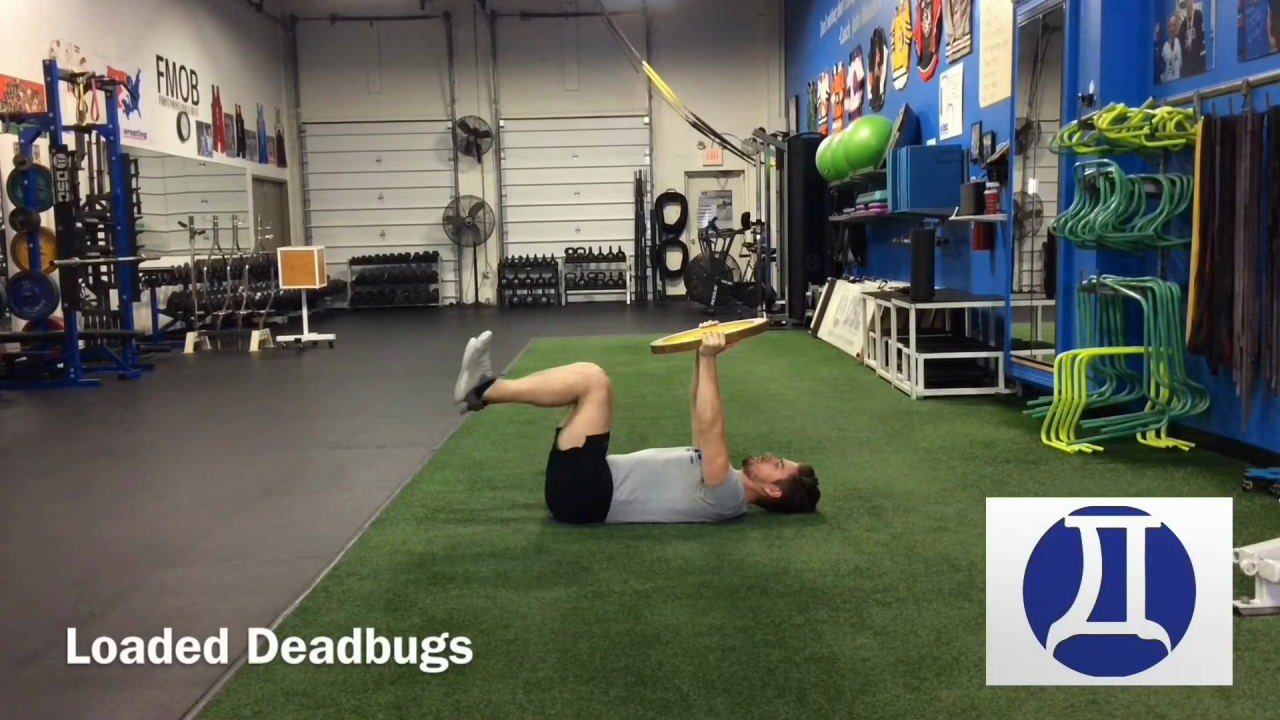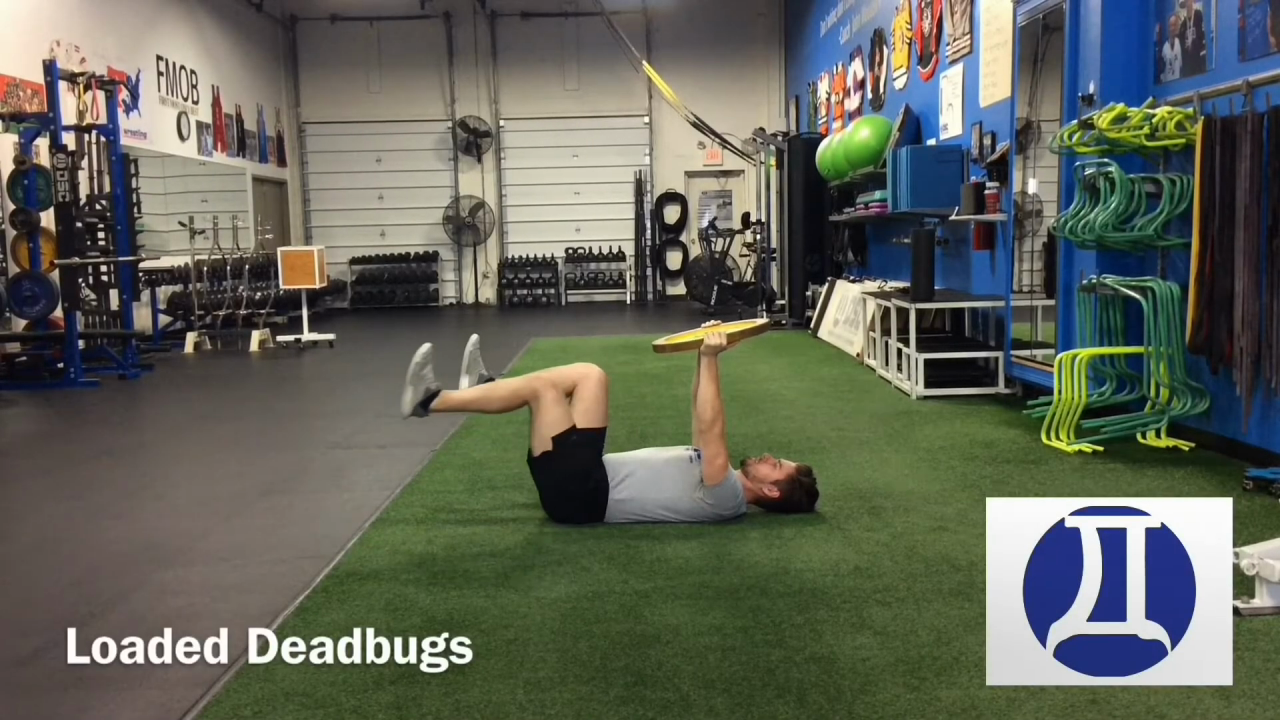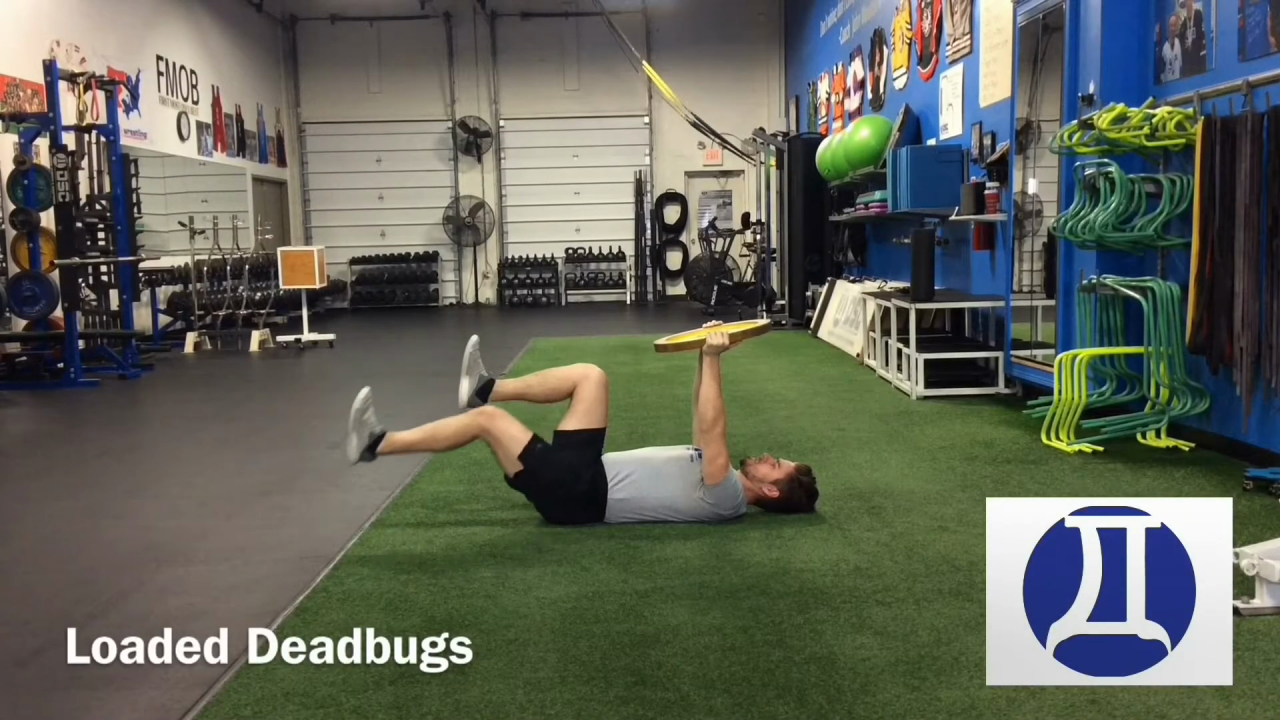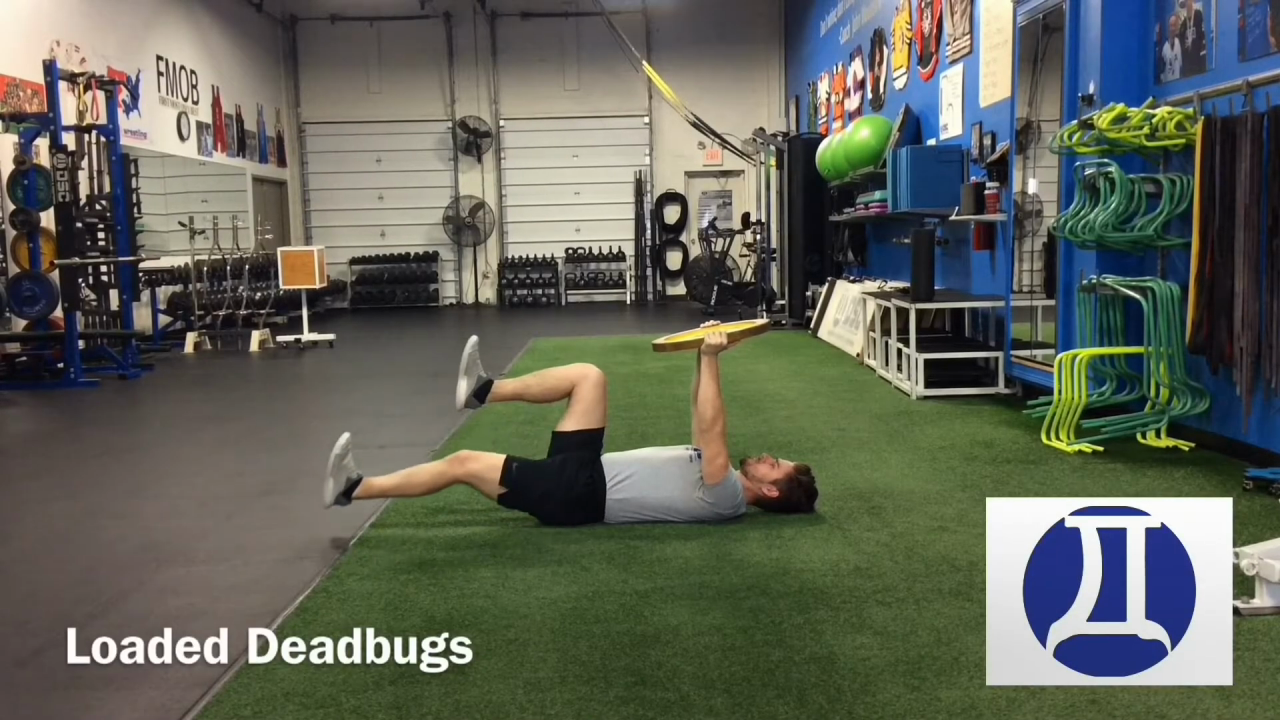
dt=0.5s
person 1, frame 1
left shoulder: (726, 497)
right shoulder: (727, 480)
left elbow: (710, 431)
right elbow: (705, 428)
left wrist: (709, 360)
right wrist: (704, 358)
left hip: (582, 495)
right hip: (593, 482)
left knee: (594, 384)
right knee: (590, 375)
left ankle: (485, 388)
right ankle: (489, 390)
person 1, frame 2
left shoulder: (725, 498)
right shoulder: (724, 482)
left elbow: (710, 430)
right elbow: (705, 427)
left wrist: (709, 360)
right wrist: (704, 359)
left hip: (580, 494)
right hip: (592, 475)
left knee: (543, 386)
right knee: (589, 375)
left ankle: (431, 400)
right ankle: (485, 388)
person 1, frame 3
left shoulder: (726, 498)
right shoulder: (725, 481)
left elbow: (711, 430)
right elbow: (704, 421)
left wrist: (712, 360)
right wrist: (704, 360)
left hip: (578, 494)
right hip: (587, 472)
left knee: (487, 420)
right knee: (590, 375)
left ankle: (377, 444)
right ankle: (487, 388)
person 1, frame 4
left shoulder: (725, 497)
right shoulder: (722, 479)
left elbow: (711, 430)
right elbow: (703, 421)
left wrist: (710, 359)
right wrist: (702, 356)
left hip: (578, 495)
right hip: (585, 471)
left knee: (464, 462)
right knee: (588, 375)
left ankle: (354, 488)
right ankle: (485, 390)
